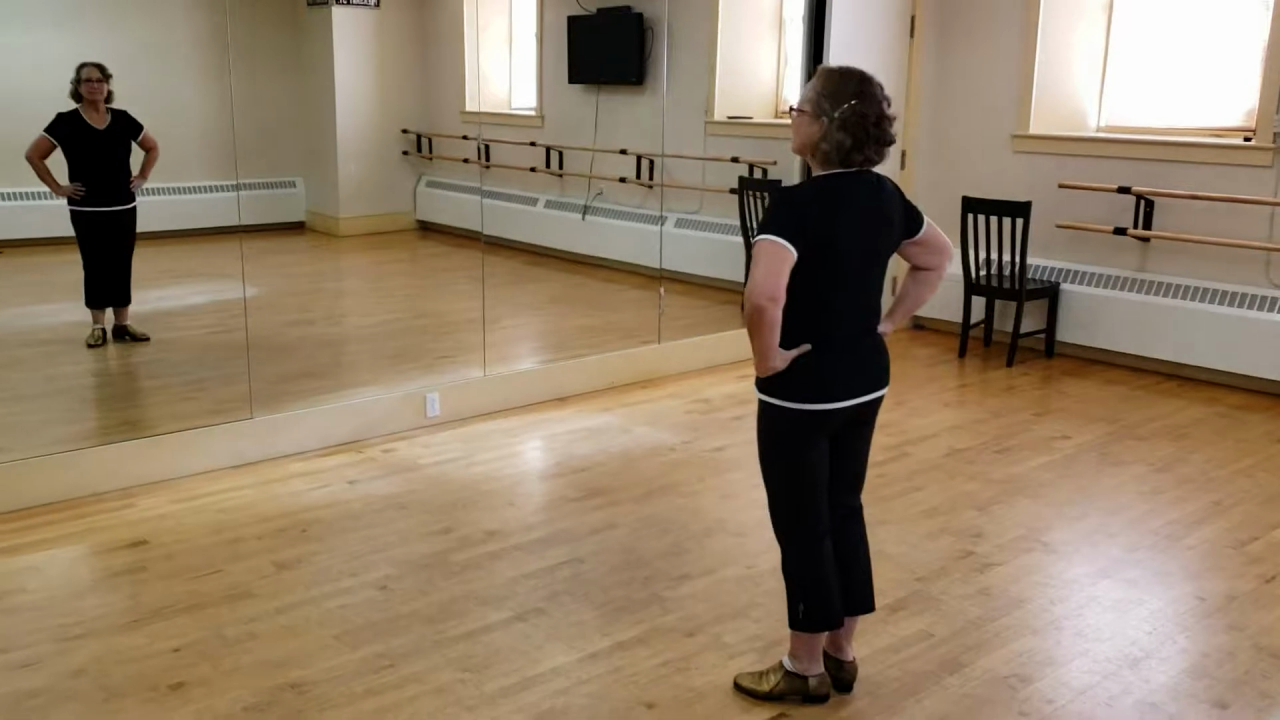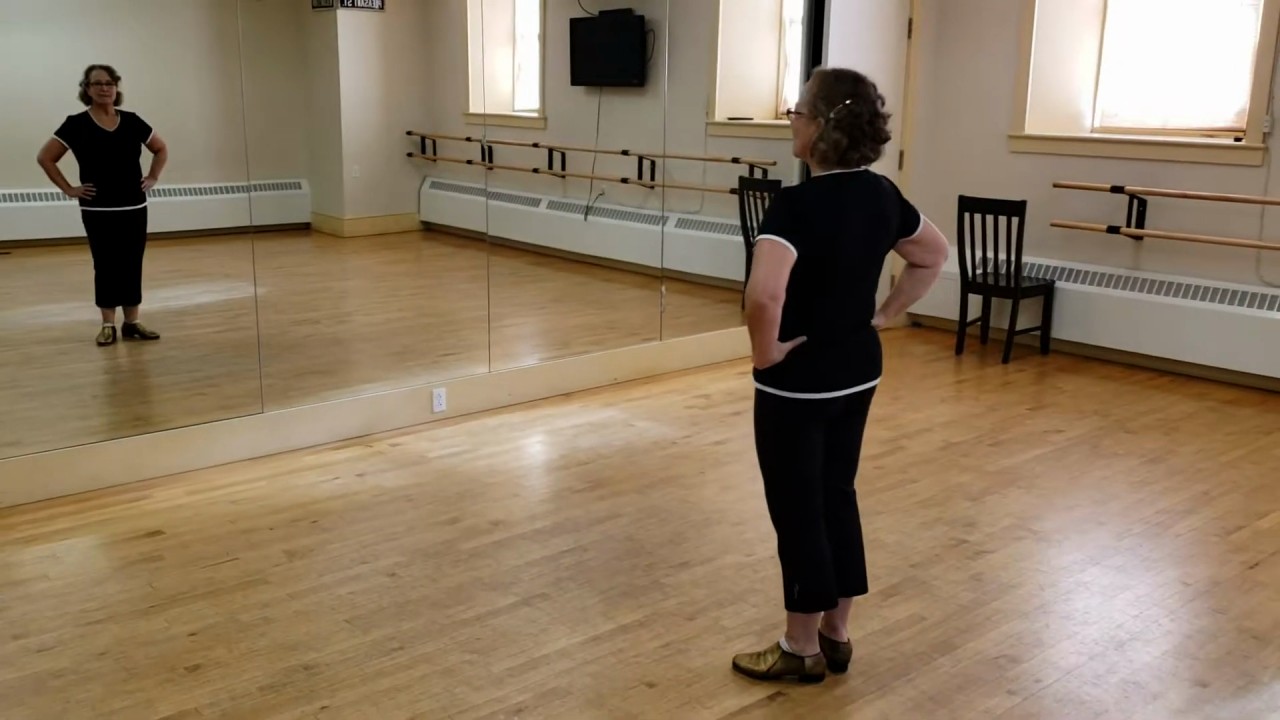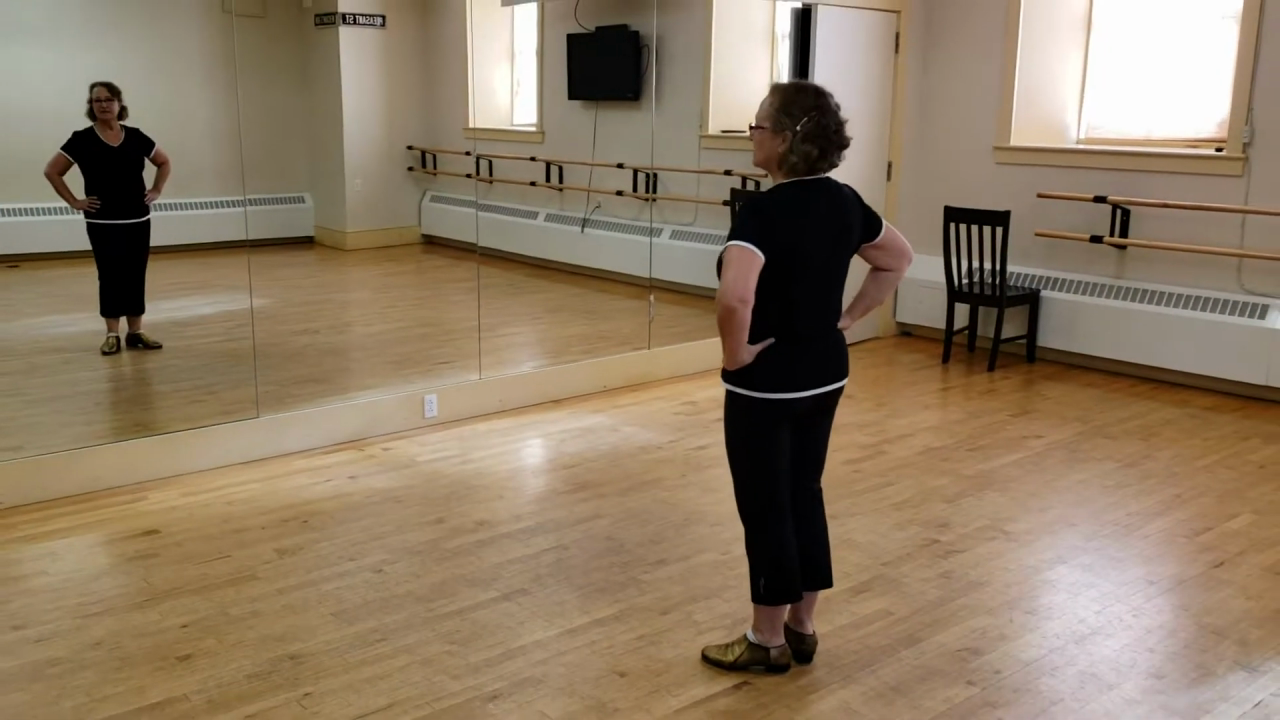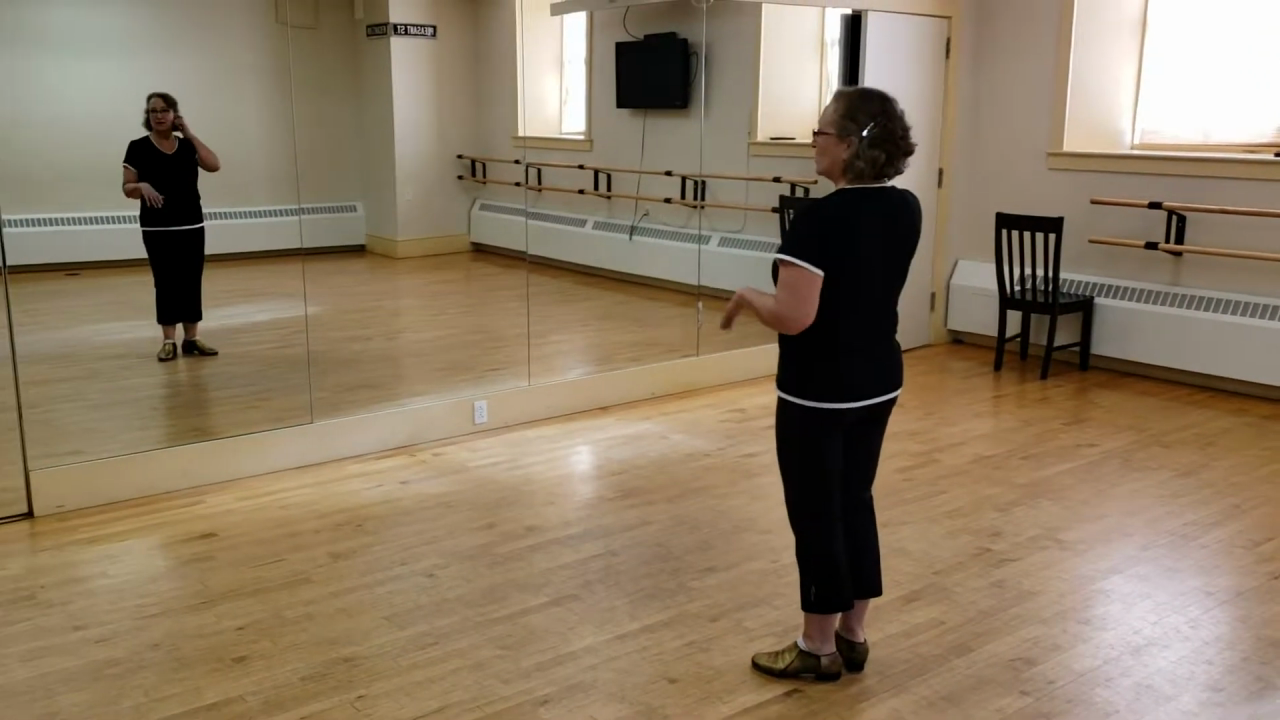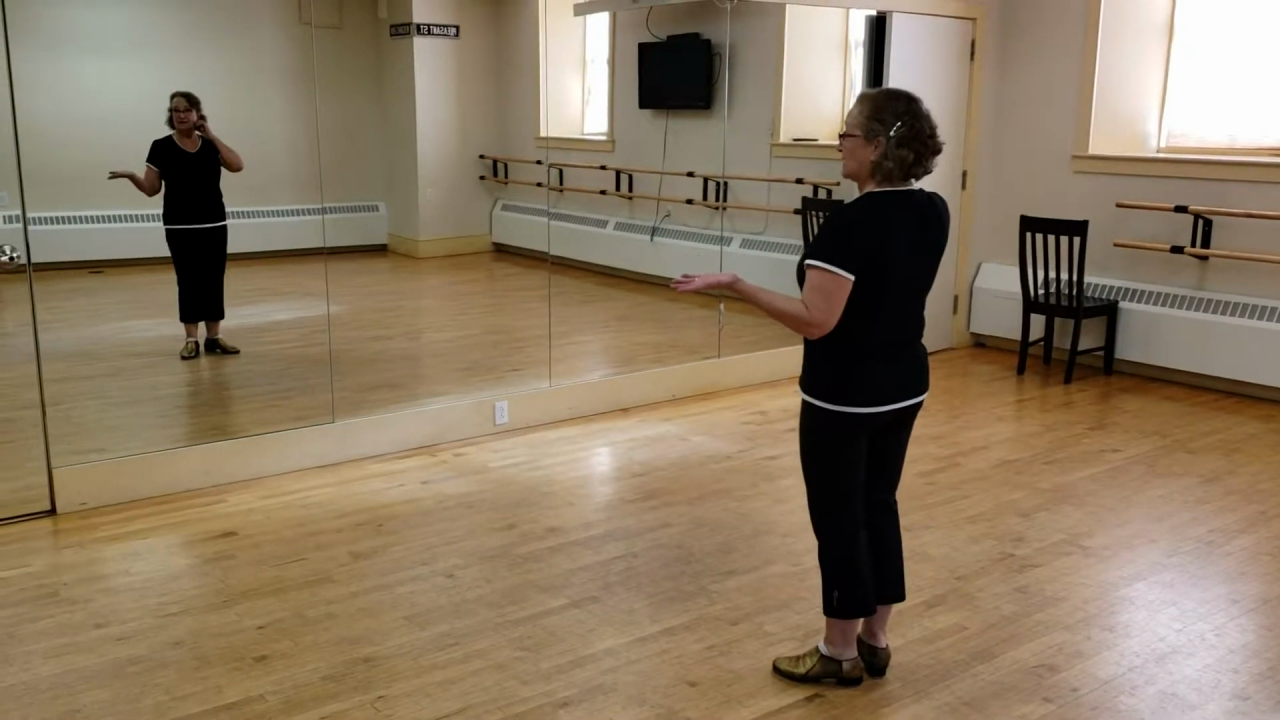
dt=0.7s
person 1, frame 1
left shoulder: (796, 203)
right shoulder: (883, 195)
left elbow: (764, 295)
right elbow: (938, 256)
left wrist: (768, 357)
left hip: (803, 392)
right hip: (865, 380)
left knee: (803, 525)
right knee: (844, 512)
left ankle: (806, 669)
right ankle: (841, 654)
person 1, frame 2
left shoulder: (797, 204)
right shoulder: (881, 194)
left elbow: (764, 294)
right elbow: (934, 254)
left wrist: (765, 351)
left hip: (797, 383)
right hip: (858, 371)
left knee: (797, 510)
right knee: (837, 496)
left ankle: (802, 649)
right ankle: (836, 635)
person 1, frame 3
left shoulder: (762, 212)
right shoulder: (841, 201)
left elbow: (735, 298)
right elbow: (898, 258)
left wrist: (734, 353)
left hip: (767, 385)
right hip: (826, 373)
left knee: (766, 507)
right knee: (804, 494)
left ankle: (767, 641)
right ankle: (802, 627)
person 1, frame 4
left shoulder: (822, 218)
right shoulder: (906, 210)
left elbow: (792, 316)
left wrist: (744, 297)
left hip: (818, 393)
right hip: (880, 383)
left knee: (817, 515)
right knee: (855, 502)
left ankle: (818, 649)
right ankle: (853, 636)
person 1, frame 5
left shoulder: (852, 222)
right shoulder: (933, 212)
left elbow: (815, 319)
left wrist: (734, 285)
left hip: (843, 396)
right hip: (905, 386)
left knee: (839, 517)
right knee: (879, 506)
left ankle: (840, 653)
right ankle: (876, 641)
person 2, frame 1
left shoulder: (123, 119)
right shoulder: (66, 122)
left elbow: (152, 147)
right elbow: (33, 154)
left wrist: (142, 177)
right wrist: (57, 187)
left hip: (123, 207)
right hip: (86, 210)
left knee: (121, 266)
right knee: (95, 267)
left ankle: (122, 324)
right ankle: (98, 327)
person 2, frame 2
left shoulder: (132, 122)
right shoulder: (76, 125)
left elbow: (161, 149)
right elbow: (45, 157)
left wrist: (153, 178)
right wrist: (68, 189)
left hip: (134, 207)
right hip: (98, 210)
left knee: (132, 265)
right knee: (106, 266)
left ankle: (132, 322)
right ankle: (108, 325)
person 2, frame 3
left shoulder: (136, 137)
right shoulder: (82, 140)
left elbow: (164, 162)
right elbow: (52, 171)
left wrist: (156, 190)
right wrist: (74, 201)
left hip: (137, 219)
right hip: (102, 222)
left knee: (135, 275)
right knee: (110, 276)
left ankle: (135, 332)
right ankle: (112, 335)
person 2, frame 4
left shoulder: (187, 146)
right shoulder: (138, 148)
left elbow: (213, 165)
right elbow: (127, 189)
left wrist: (189, 134)
right wrist: (141, 187)
left hip: (192, 226)
right hip: (157, 229)
left knee: (192, 281)
right knee: (165, 282)
left ankle: (192, 338)
right ankle: (169, 341)
person 2, frame 5
left shoulder: (211, 145)
right shoulder: (161, 147)
left elbow: (237, 165)
right elbow: (152, 188)
left wrist: (212, 136)
right wrist: (132, 177)
left hip: (214, 224)
right hip: (180, 227)
left knee: (214, 280)
right knee: (188, 281)
left ankle: (214, 336)
right ankle: (191, 339)
